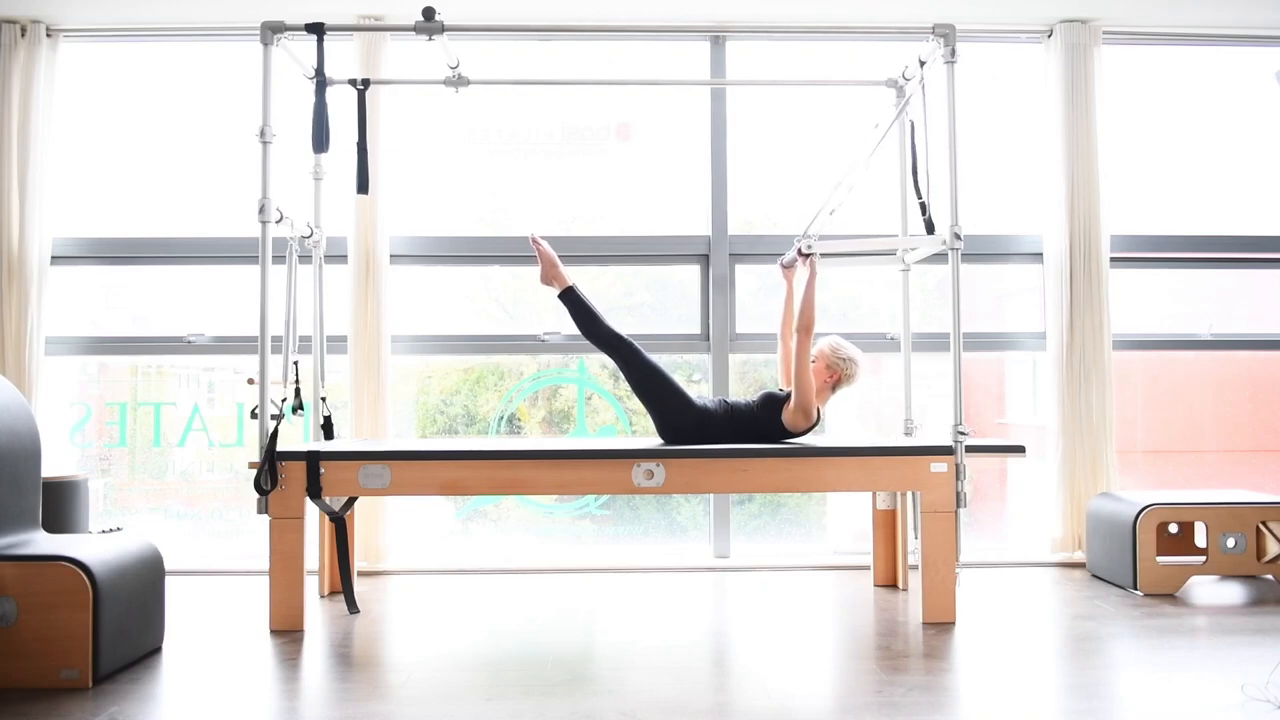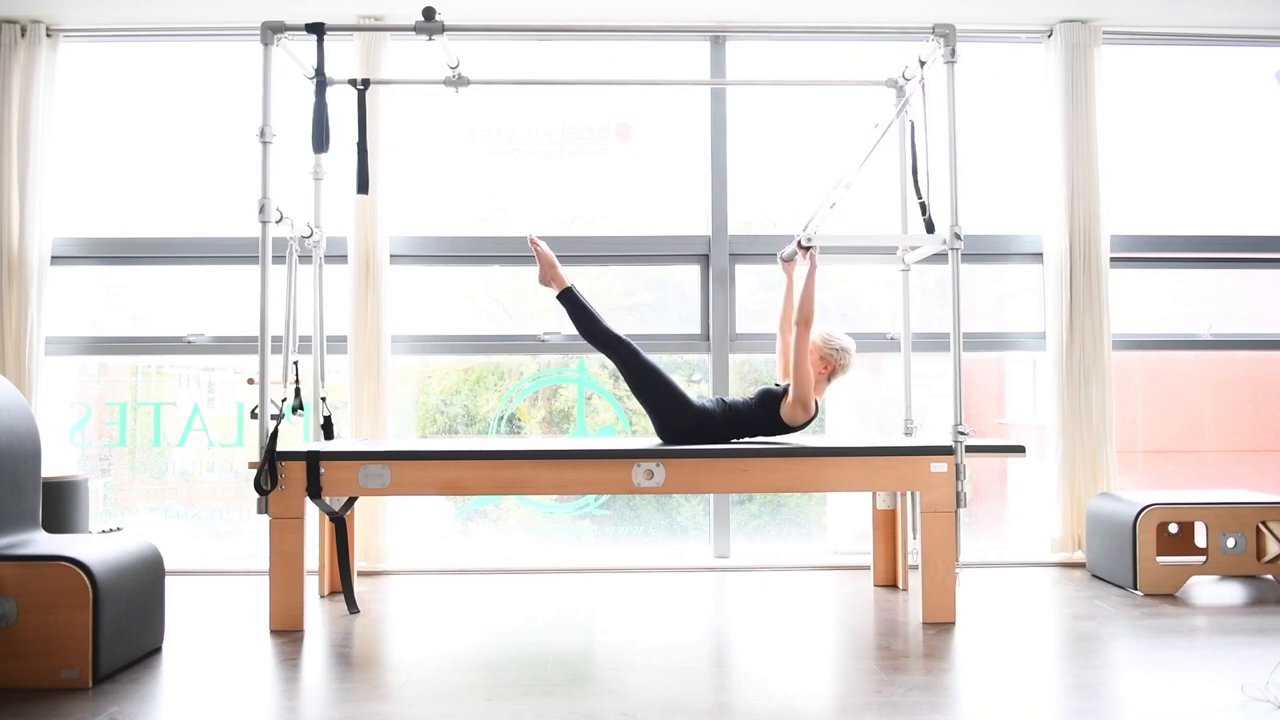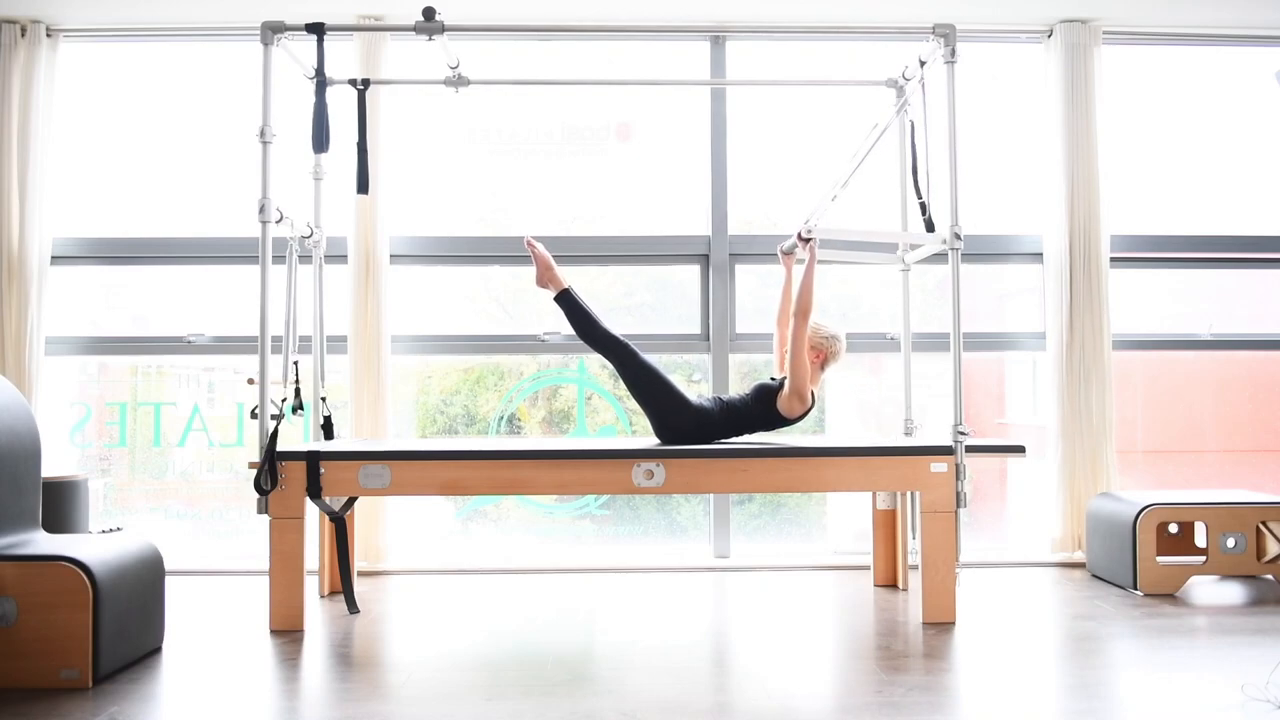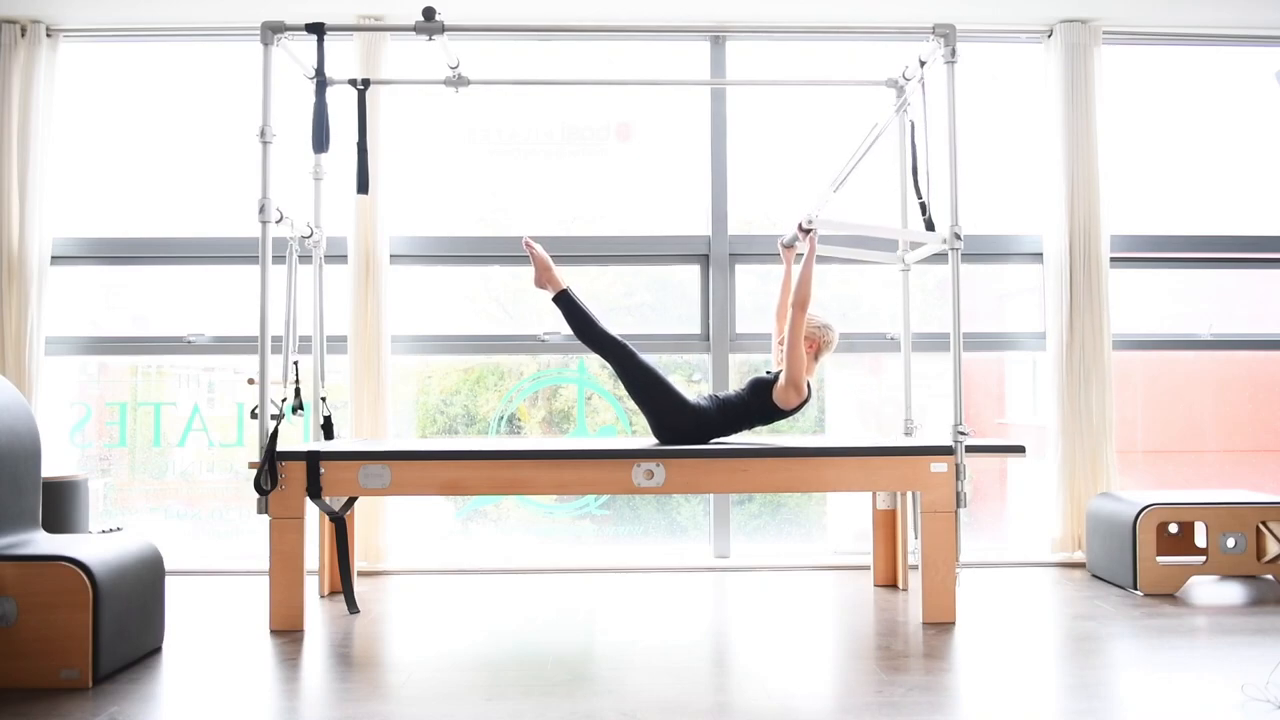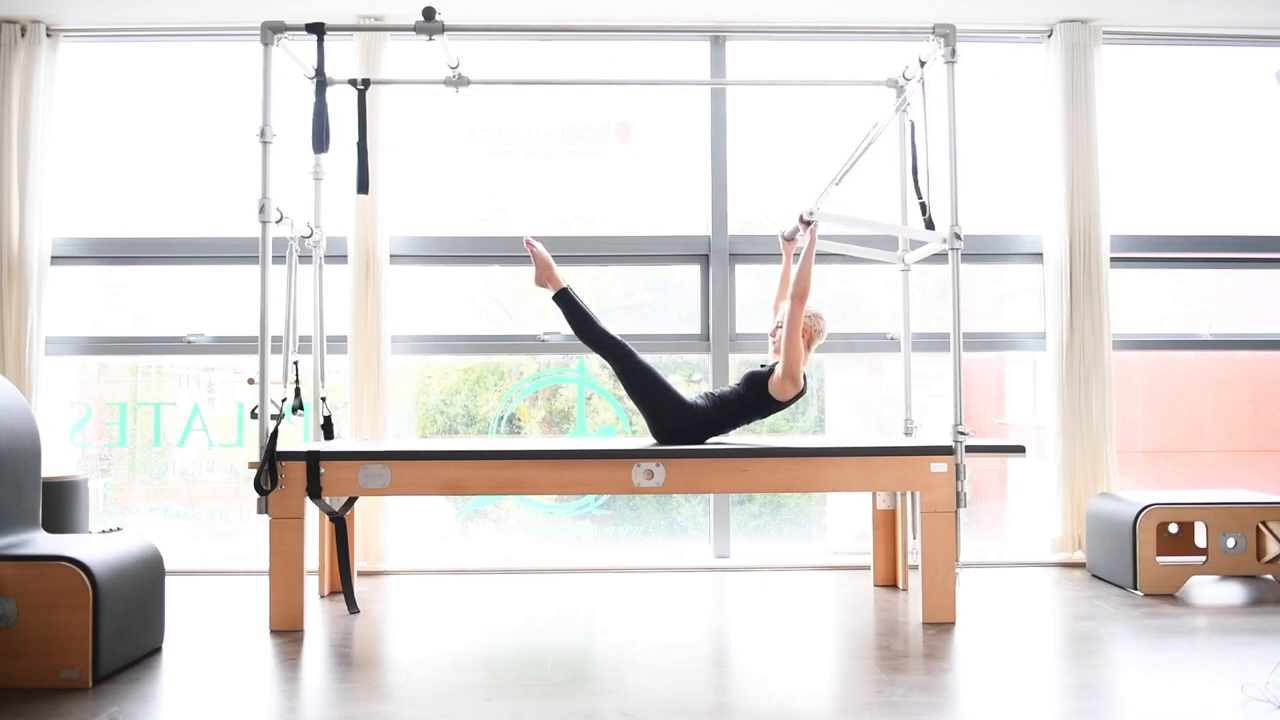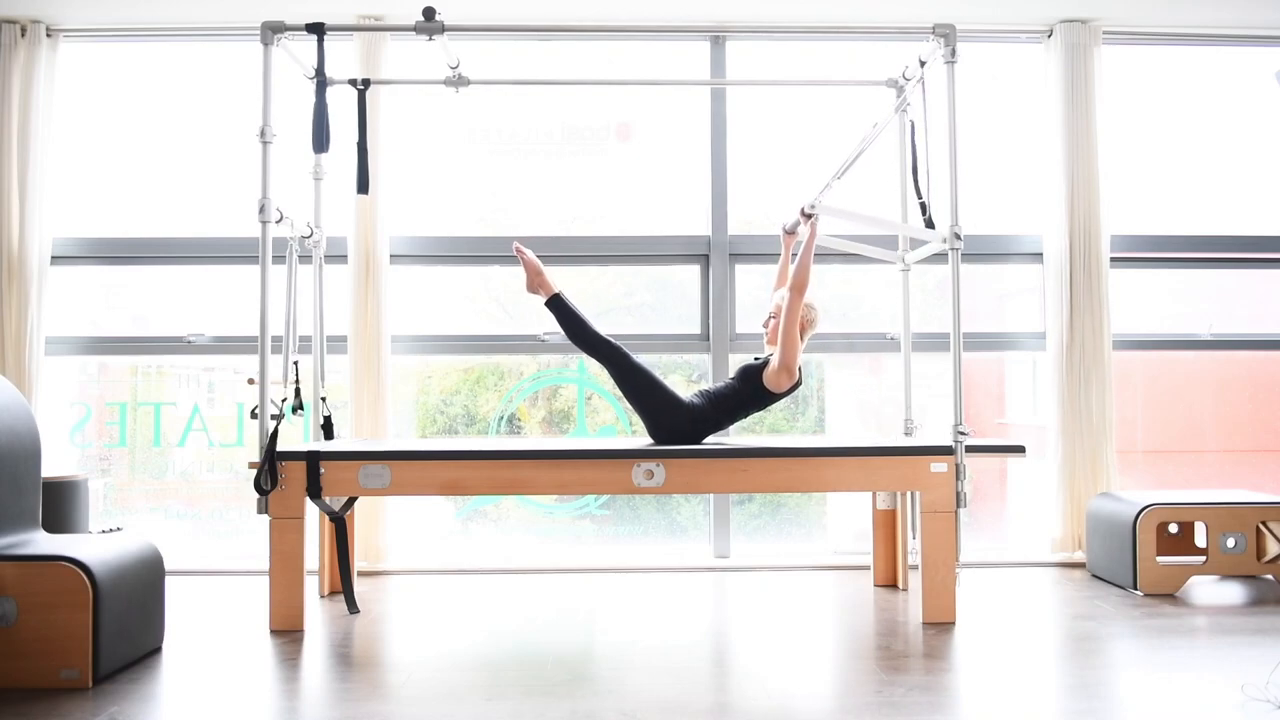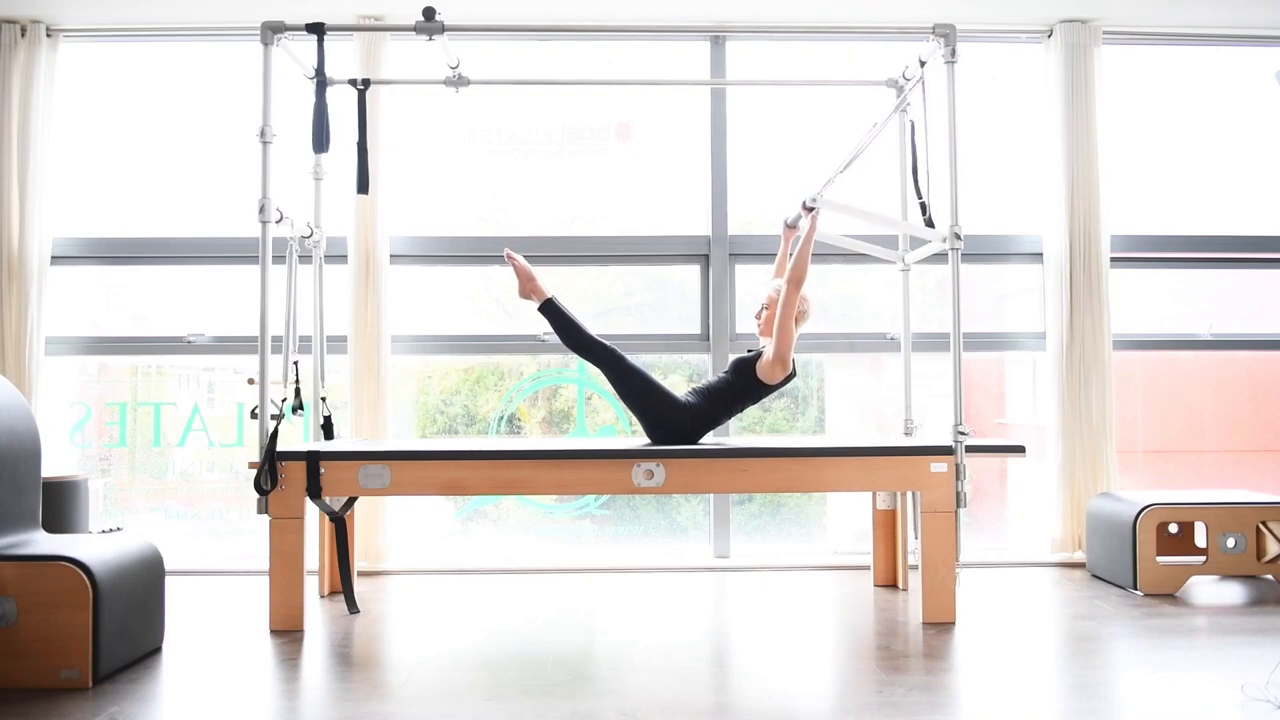
dt=0.4s
person 1, frame 1
left shoulder: (804, 411)
right shoulder: (794, 400)
left elbow: (803, 334)
right elbow: (787, 338)
left wrist: (811, 276)
right wrist: (789, 283)
left hip: (693, 425)
right hip: (695, 422)
left knee: (622, 346)
left ankle: (560, 280)
person 1, frame 2
left shoulder: (802, 404)
right shoulder: (792, 395)
left elbow: (802, 326)
right elbow: (786, 331)
left wrist: (812, 270)
right wrist: (789, 277)
left hip: (692, 425)
right hip: (694, 421)
left knee: (622, 348)
left ankle: (559, 281)
person 1, frame 3
left shoulder: (799, 396)
right shoulder: (786, 388)
left elbow: (801, 318)
right elbow: (784, 324)
left wrist: (811, 262)
right wrist: (788, 270)
left hip: (691, 424)
right hip: (692, 423)
left knee: (620, 349)
left ankle: (556, 283)
person 1, frame 4
left shoulder: (794, 388)
right shoulder: (784, 381)
left elbow: (798, 310)
right elbow: (783, 316)
left wrist: (810, 253)
right wrist: (788, 263)
left hip: (688, 424)
right hip: (689, 424)
left knee: (618, 350)
left ankle: (554, 283)
person 1, frame 5
left shoulder: (790, 378)
right shoulder: (779, 373)
left elbow: (798, 301)
right elbow: (782, 306)
left wrist: (810, 244)
right wrist: (788, 256)
left hip: (685, 424)
right hip: (686, 424)
left knee: (617, 350)
left ankle: (556, 282)
person 1, frame 6
left shoulder: (785, 369)
right shoulder: (774, 364)
left elbow: (795, 293)
right elbow: (781, 296)
left wrist: (810, 237)
right wrist: (786, 248)
left hip: (683, 423)
right hip: (683, 423)
left knee: (612, 353)
left ankle: (547, 288)
person 1, frame 7
left shoulder: (778, 361)
right shoulder: (767, 356)
left elbow: (792, 287)
right elbow: (779, 289)
left wrist: (810, 230)
right wrist: (786, 240)
left hip: (679, 424)
right hip: (680, 424)
left knee: (606, 353)
left ankle: (538, 292)
